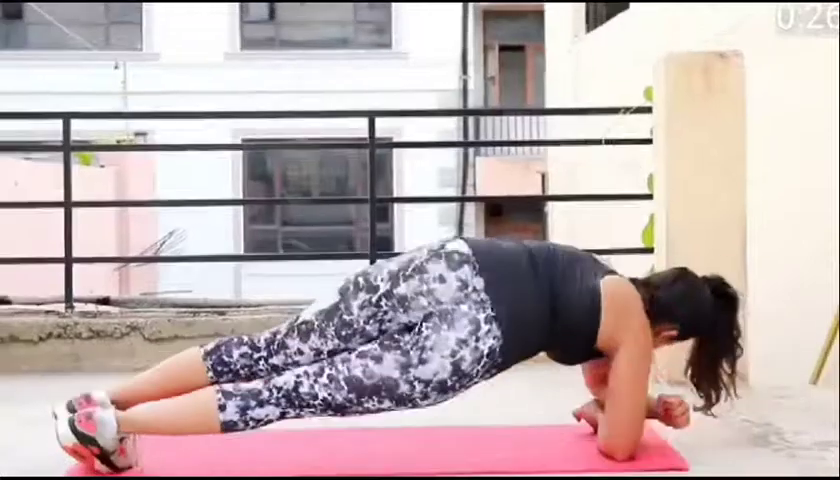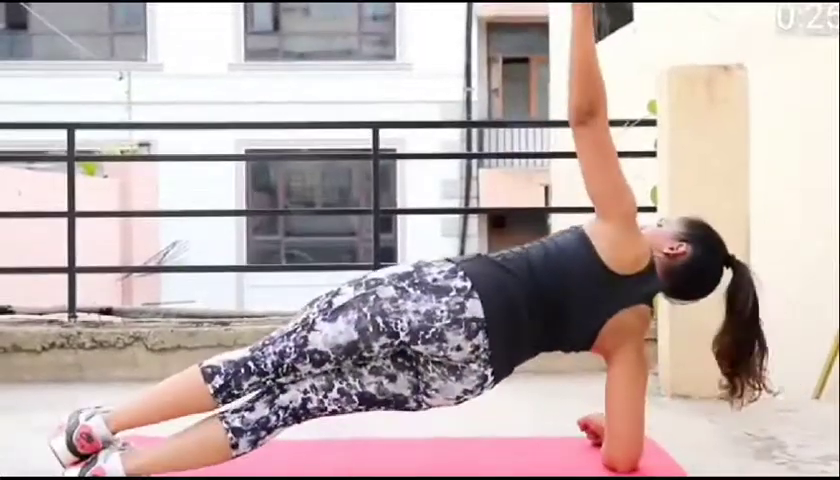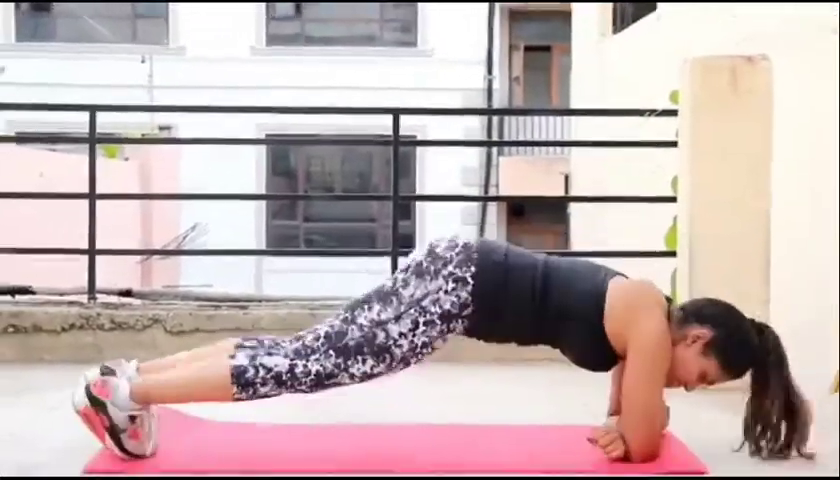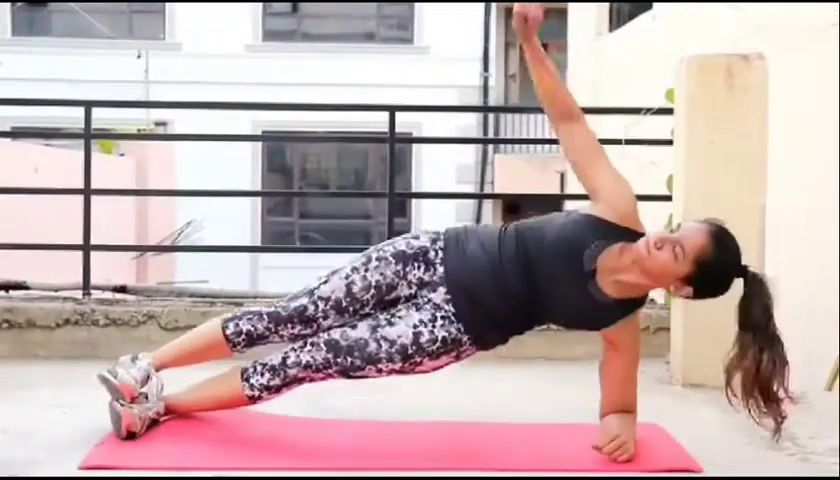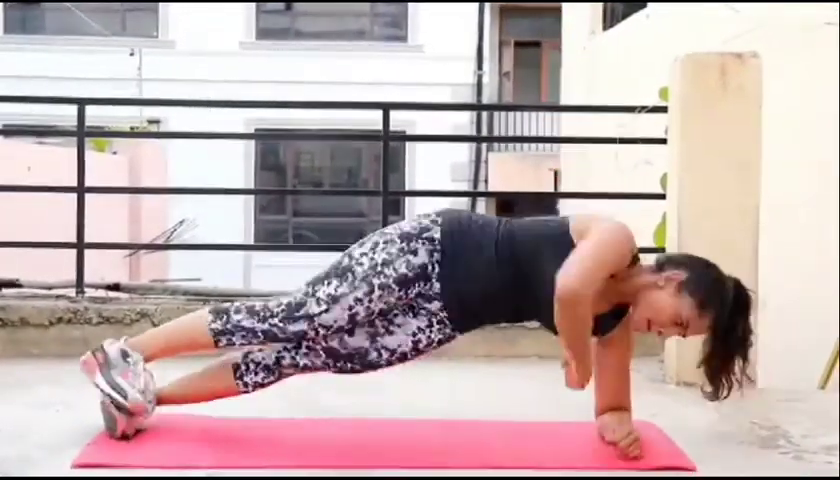
dt=1s
person 1, frame 1
left shoulder: (612, 284)
right shoulder: (637, 327)
left elbow: (598, 382)
left wrist: (646, 405)
right wrist: (599, 411)
left hip: (442, 265)
right hip: (464, 330)
left knee: (268, 355)
right knee: (298, 394)
left ankle: (104, 398)
right ankle: (112, 424)
person 1, frame 2
left shoulder: (623, 233)
right shoulder: (630, 334)
left elbow: (587, 116)
left hip: (438, 298)
right hip: (462, 364)
left knee: (263, 369)
right knee: (288, 404)
person 1, frame 3
left shoulder: (639, 312)
right shoulder: (650, 322)
left elbow: (627, 422)
right elbow: (642, 447)
left wrist: (620, 425)
right wrist: (637, 425)
left hip: (465, 268)
right hip: (462, 275)
left knee: (308, 351)
right knee: (314, 362)
left ankle: (136, 374)
right ankle: (127, 393)
person 1, frame 4
left shoulder: (623, 320)
right shoulder: (618, 211)
left elbow: (619, 400)
right elbow: (566, 116)
left wrist: (619, 425)
left hip: (453, 325)
right hip: (436, 255)
left knee: (310, 356)
right knee: (292, 318)
left ankle: (158, 404)
right ankle: (149, 376)
person 1, frame 5
left shoulder: (615, 322)
right shoulder: (617, 244)
left elbow: (611, 408)
right elbow: (570, 288)
left wrist: (621, 426)
right wrist: (577, 359)
left hip: (443, 315)
right hip: (431, 252)
left knee: (307, 353)
right knee: (289, 320)
left ankle: (147, 396)
right ankle: (127, 355)
